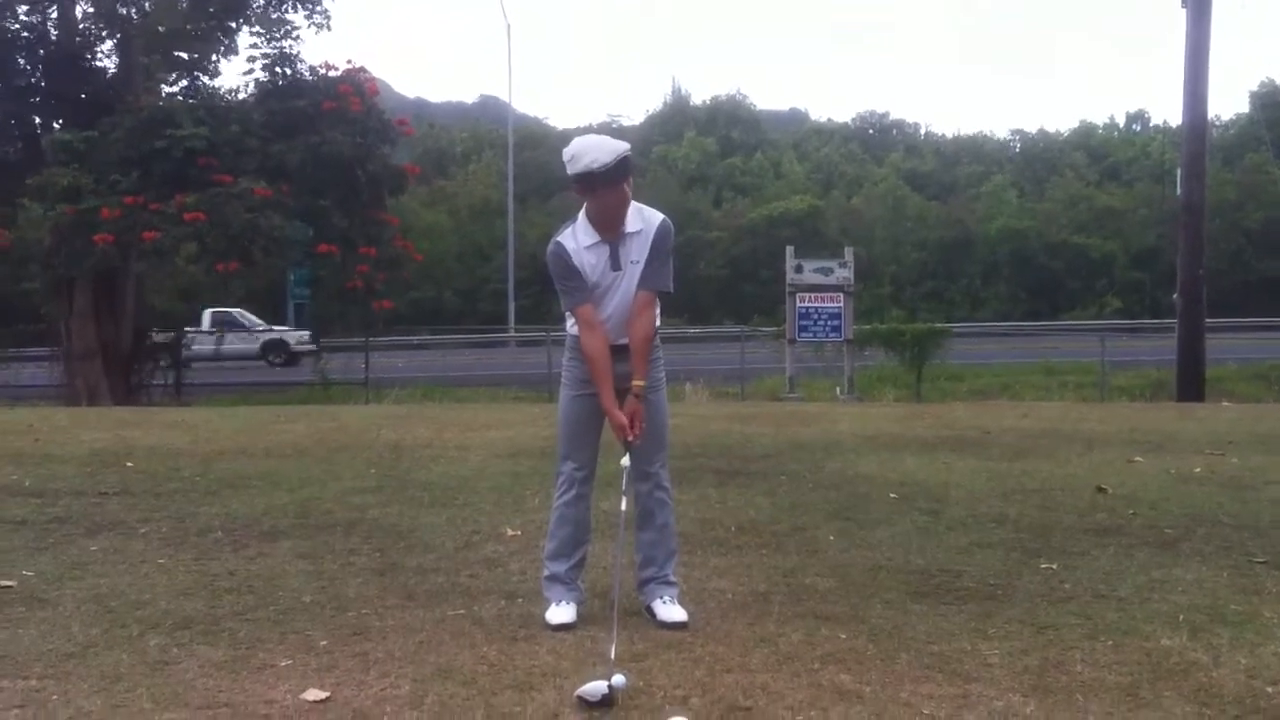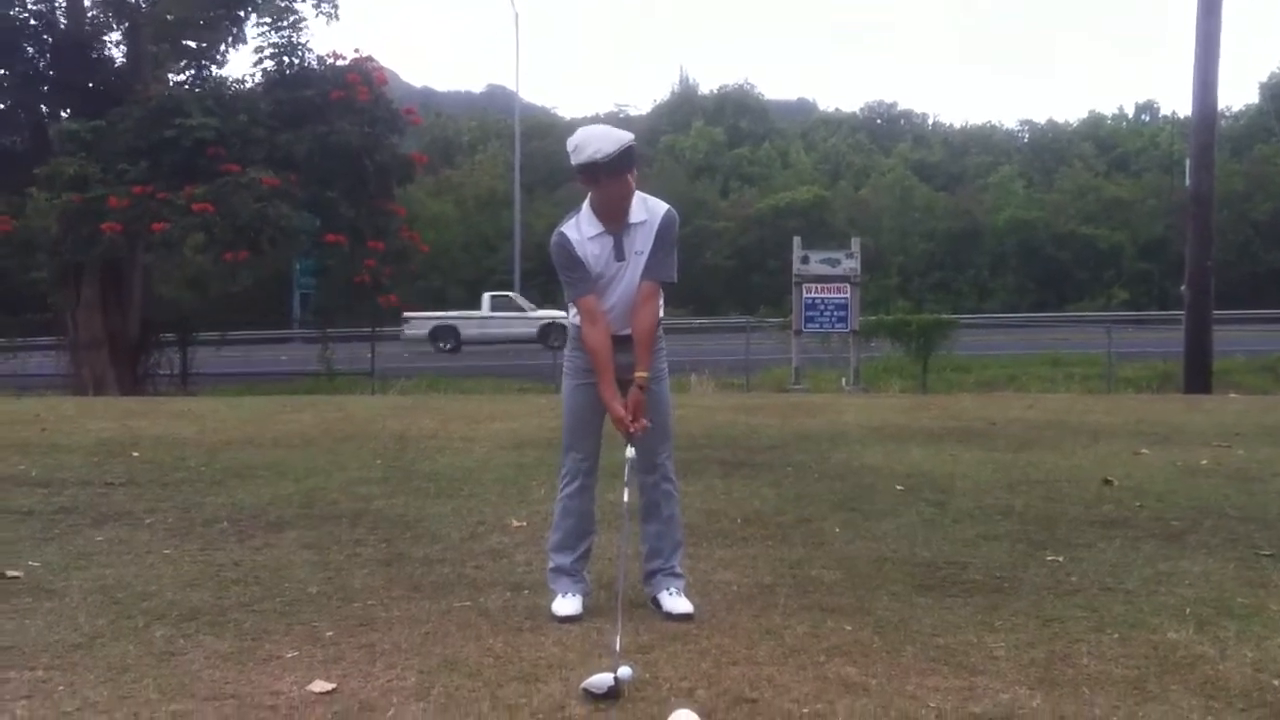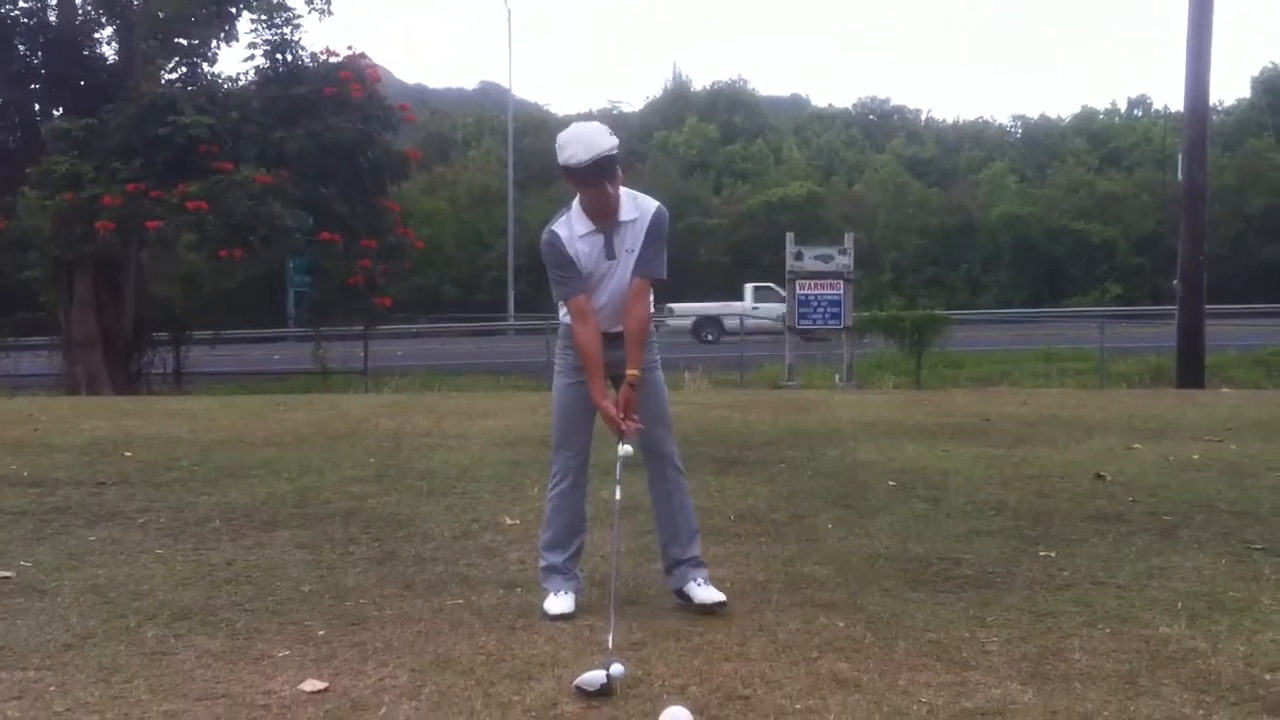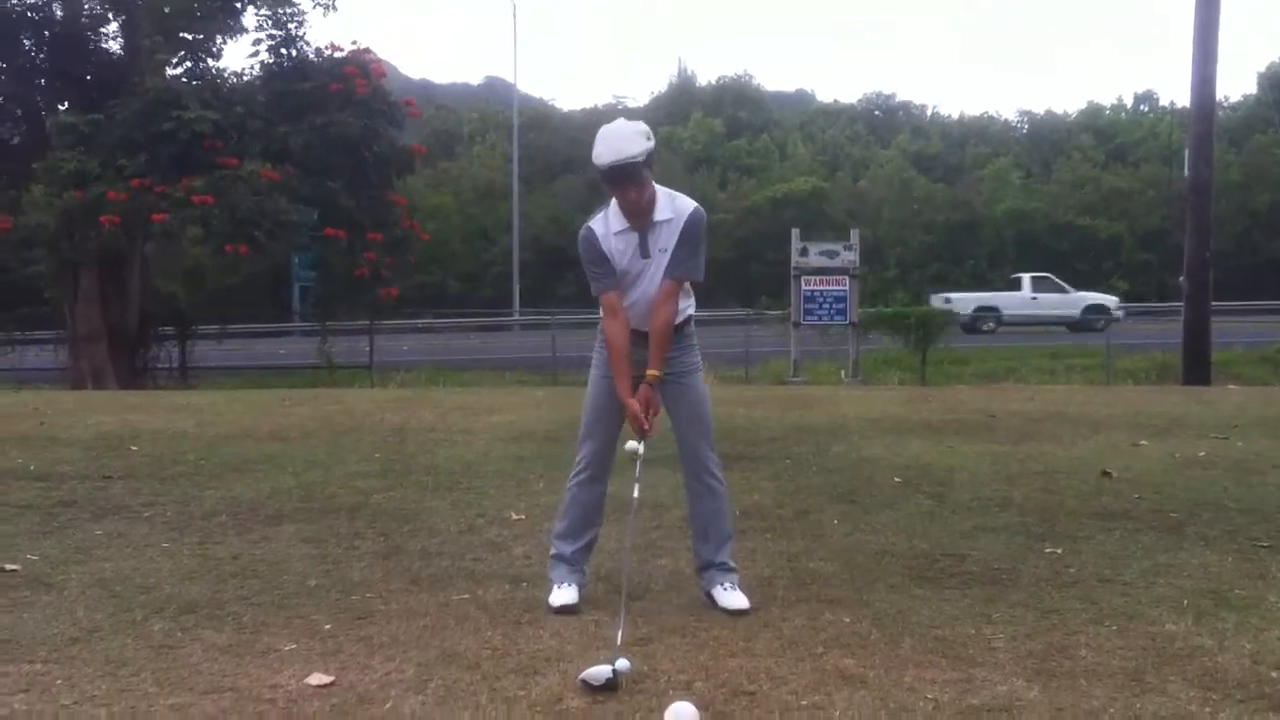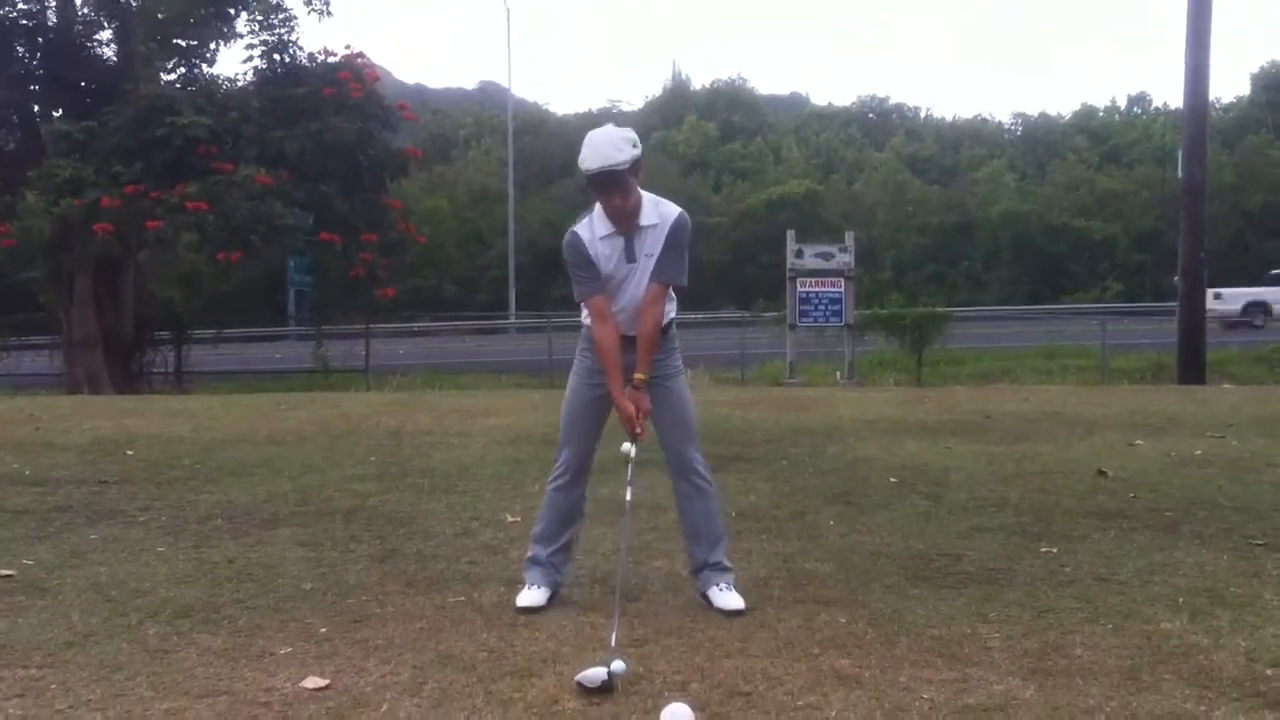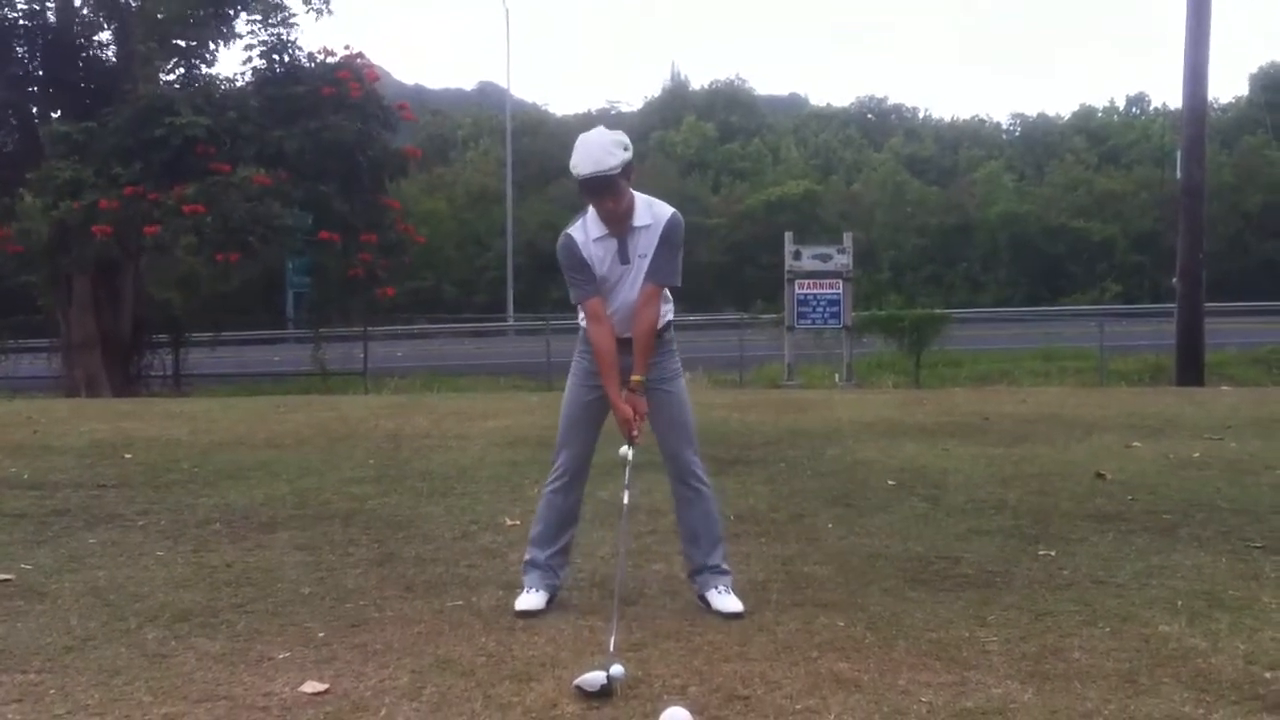
dt=0.3s
person 1, frame 1
left shoulder: (656, 229)
right shoulder: (563, 249)
left elbow: (644, 313)
right elbow: (590, 329)
left wrist: (637, 392)
right wrist: (609, 405)
left hip: (642, 357)
right hip: (585, 359)
left knee: (653, 474)
right knee: (574, 473)
left ankle: (659, 587)
right ankle: (561, 588)
person 1, frame 2
left shoulder: (661, 219)
right shoulder: (567, 239)
left elbow: (647, 304)
right elbow: (592, 320)
left wrist: (639, 383)
right wrist: (610, 398)
left hip: (645, 346)
right hip: (587, 350)
left knee: (657, 466)
right knee: (578, 465)
left ankle: (665, 580)
right ankle: (568, 580)
person 1, frame 3
left shoulder: (651, 216)
right shoulder: (557, 237)
left elbow: (637, 302)
right elbow: (582, 319)
left wrist: (632, 381)
right wrist: (600, 397)
left hip: (638, 342)
right hip: (579, 347)
left knee: (664, 457)
right knee: (568, 464)
left ankle: (687, 570)
right ankle: (559, 578)
person 1, frame 4
left shoulder: (688, 217)
right shoulder: (594, 234)
left elbow: (667, 302)
right elbow: (613, 315)
left wrist: (653, 380)
right wrist: (625, 393)
left hip: (676, 343)
right hip: (617, 344)
left knee: (701, 460)
right knee: (591, 459)
left ankle: (718, 573)
right ankle: (566, 571)
person 1, frame 5
left shoulder: (673, 222)
right shoulder: (579, 238)
left elbow: (653, 305)
right elbow: (602, 318)
left wrist: (641, 384)
right wrist: (619, 395)
left hip: (659, 347)
right hip: (599, 348)
left knee: (688, 460)
right knee: (570, 462)
left ankle: (713, 573)
right ankle: (542, 572)
person 1, frame 6
left shoulder: (666, 222)
right shoulder: (573, 241)
left elbow: (648, 307)
right elbow: (598, 321)
left wrist: (638, 386)
right wrist: (616, 397)
left hip: (656, 349)
right hip: (595, 352)
left knee: (686, 464)
right knee: (567, 466)
left ankle: (711, 577)
right ankle: (541, 576)
